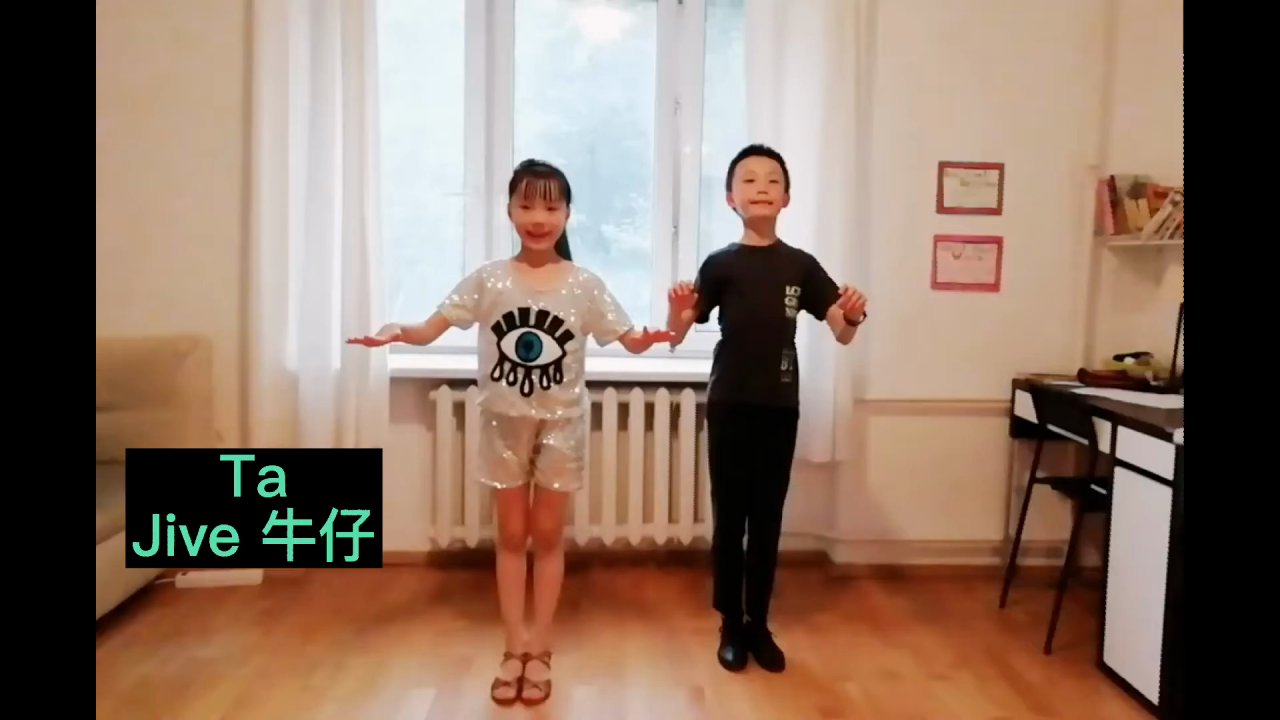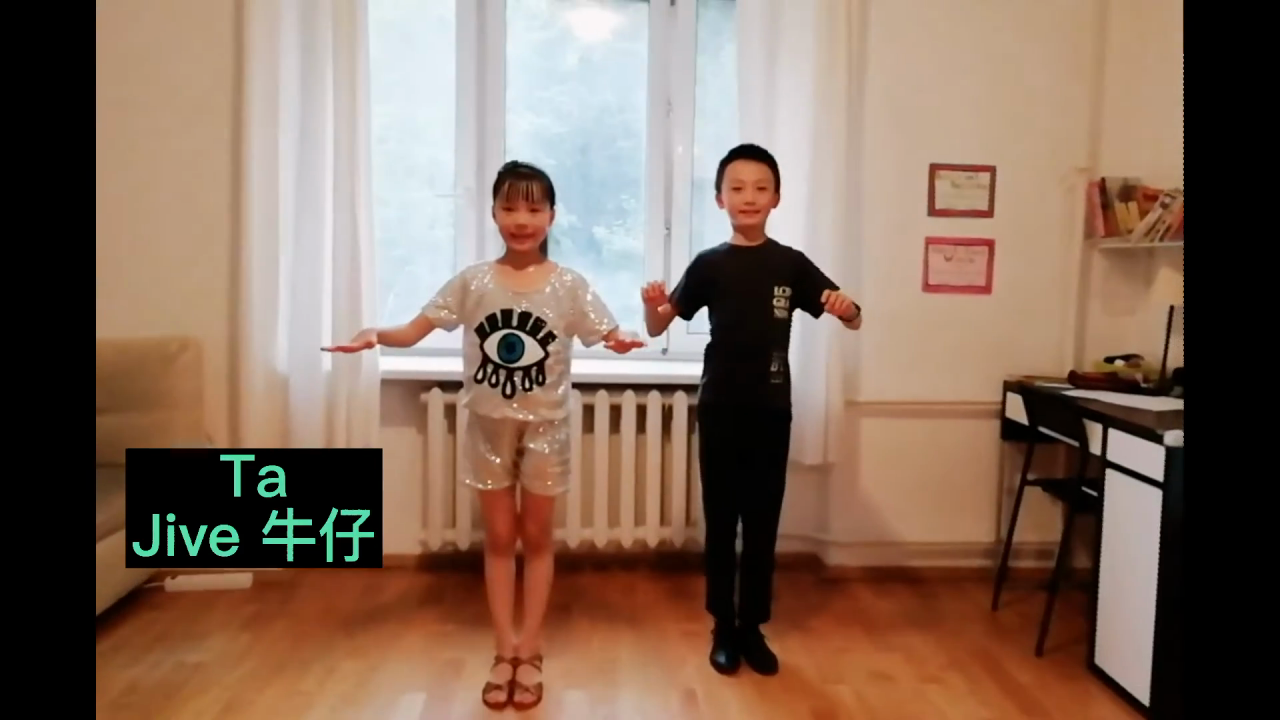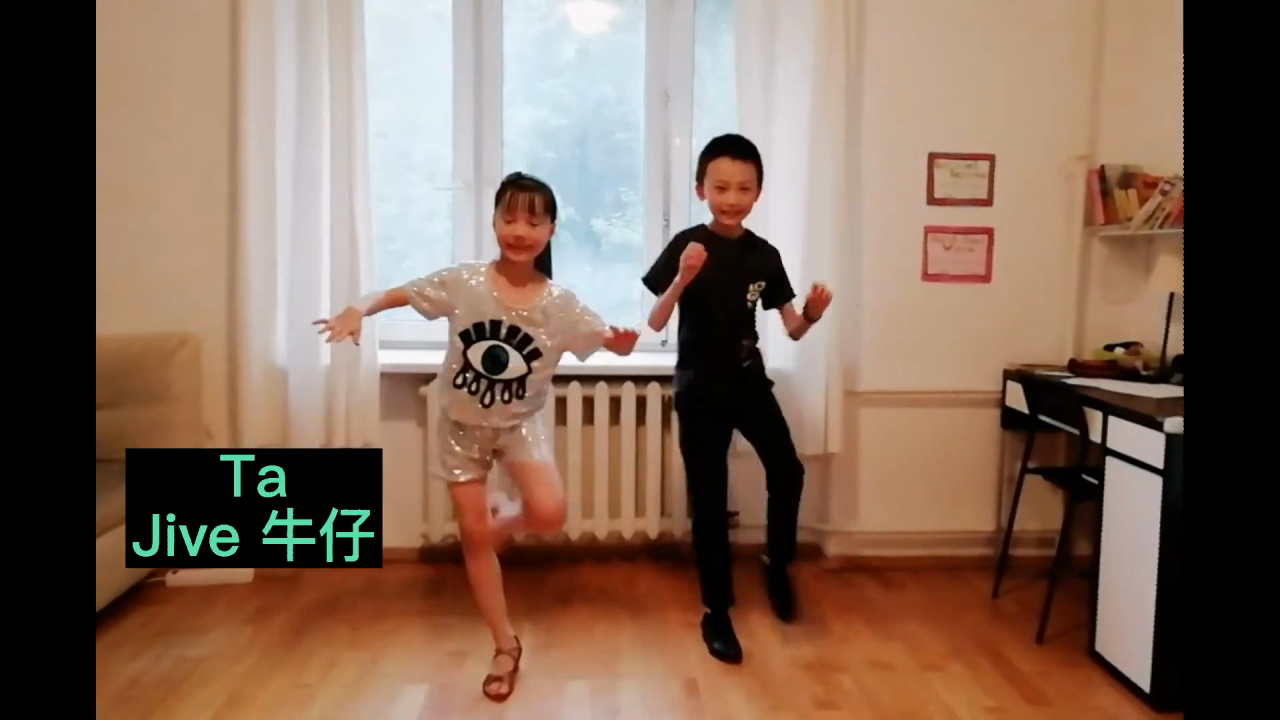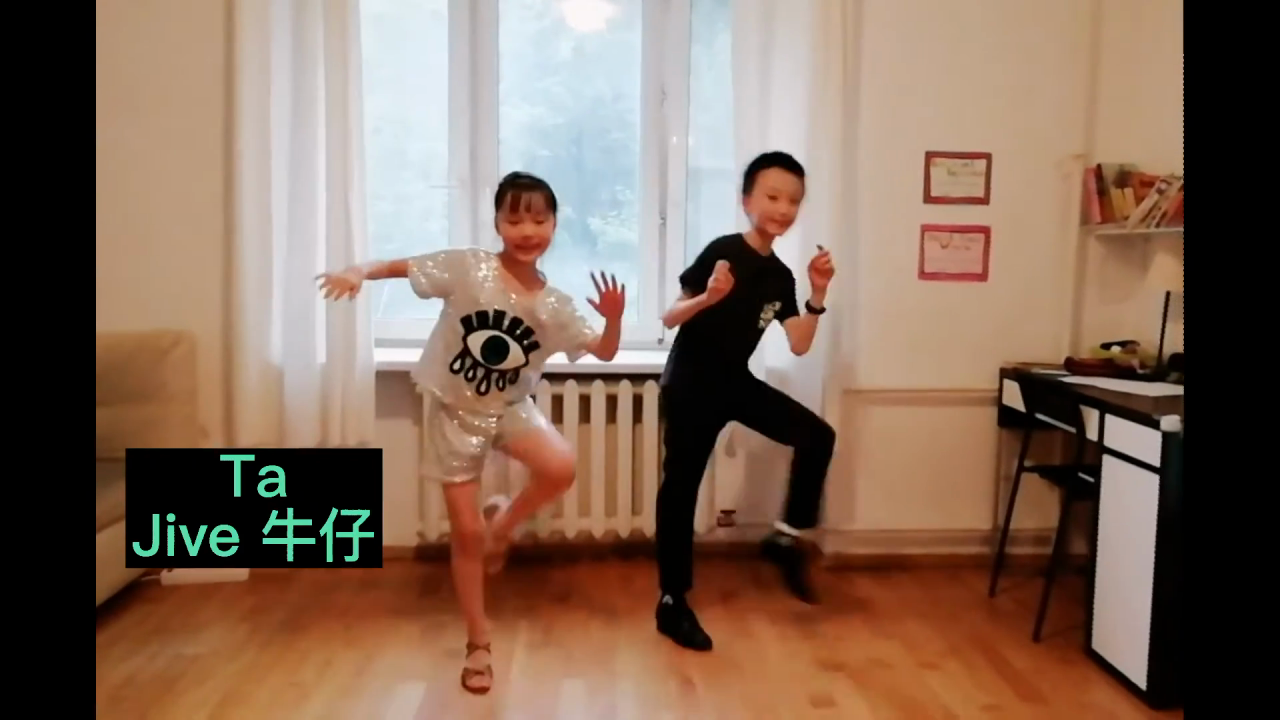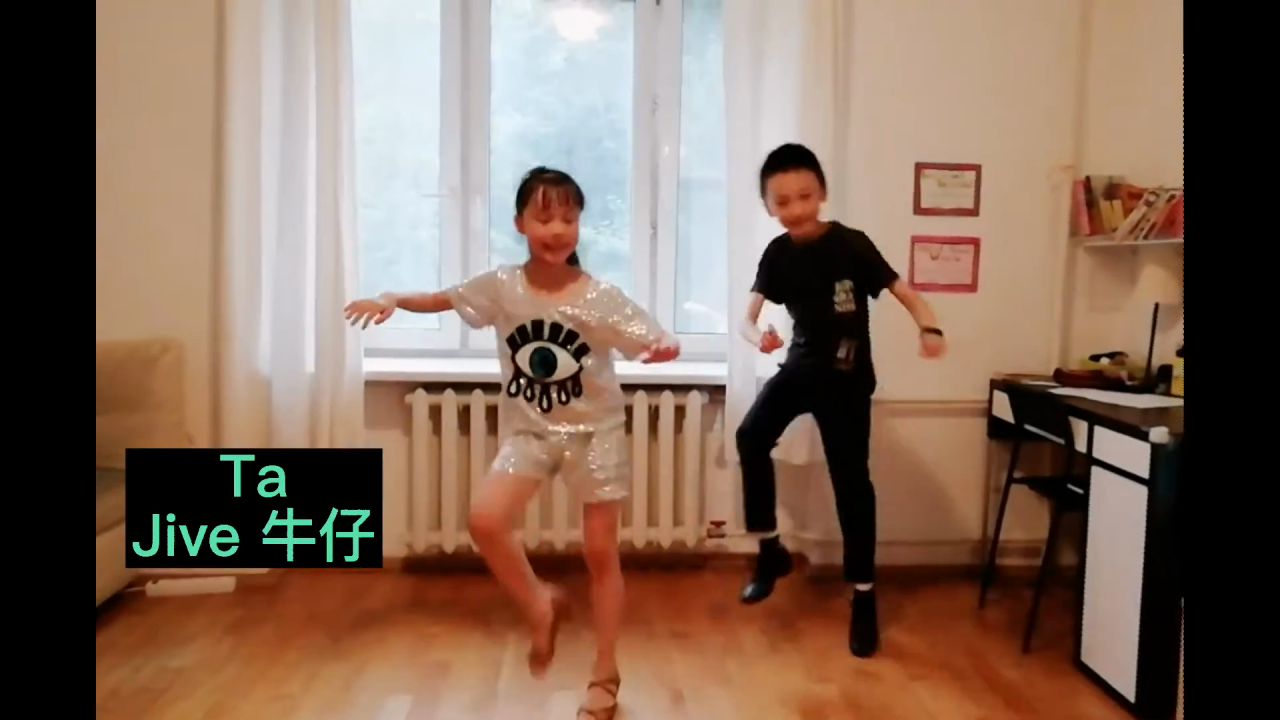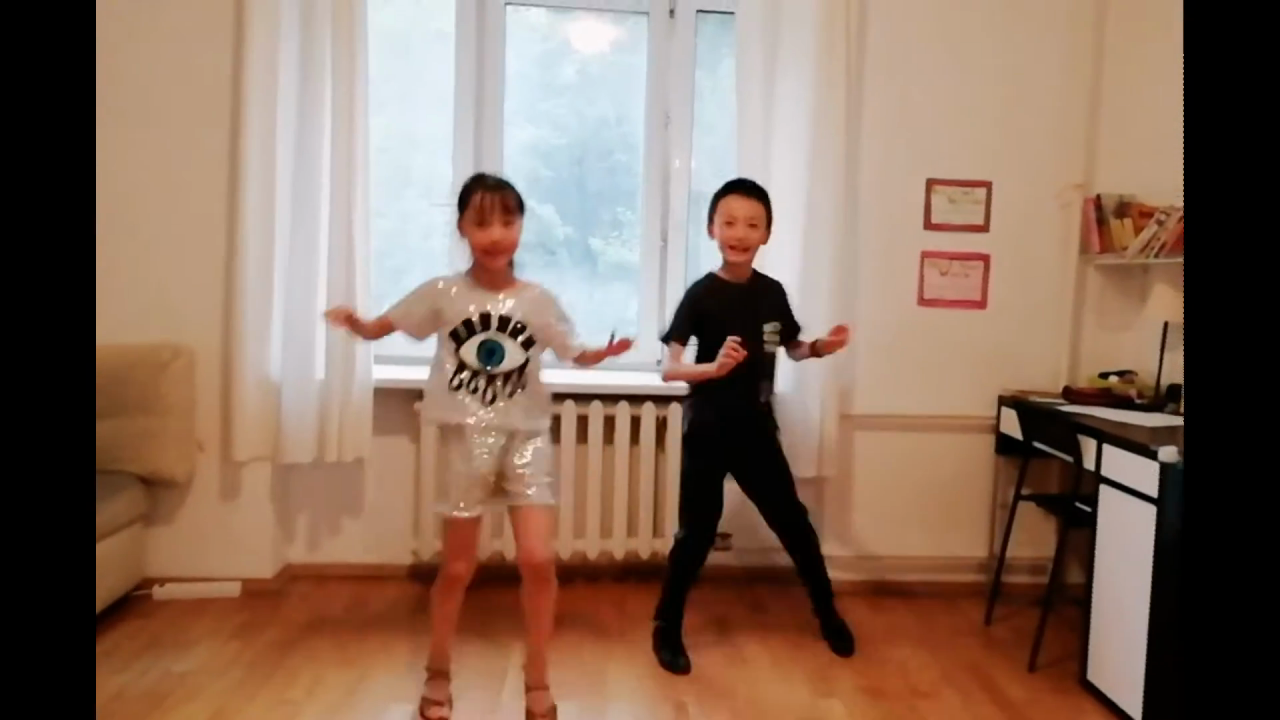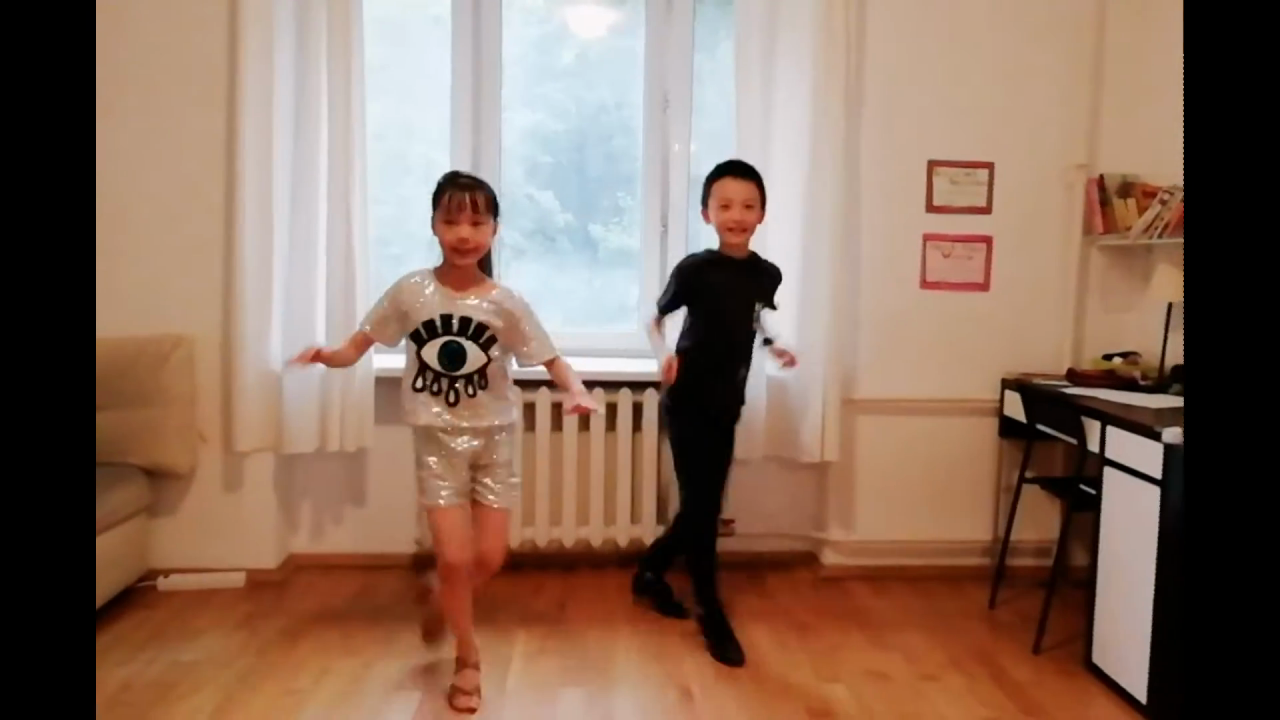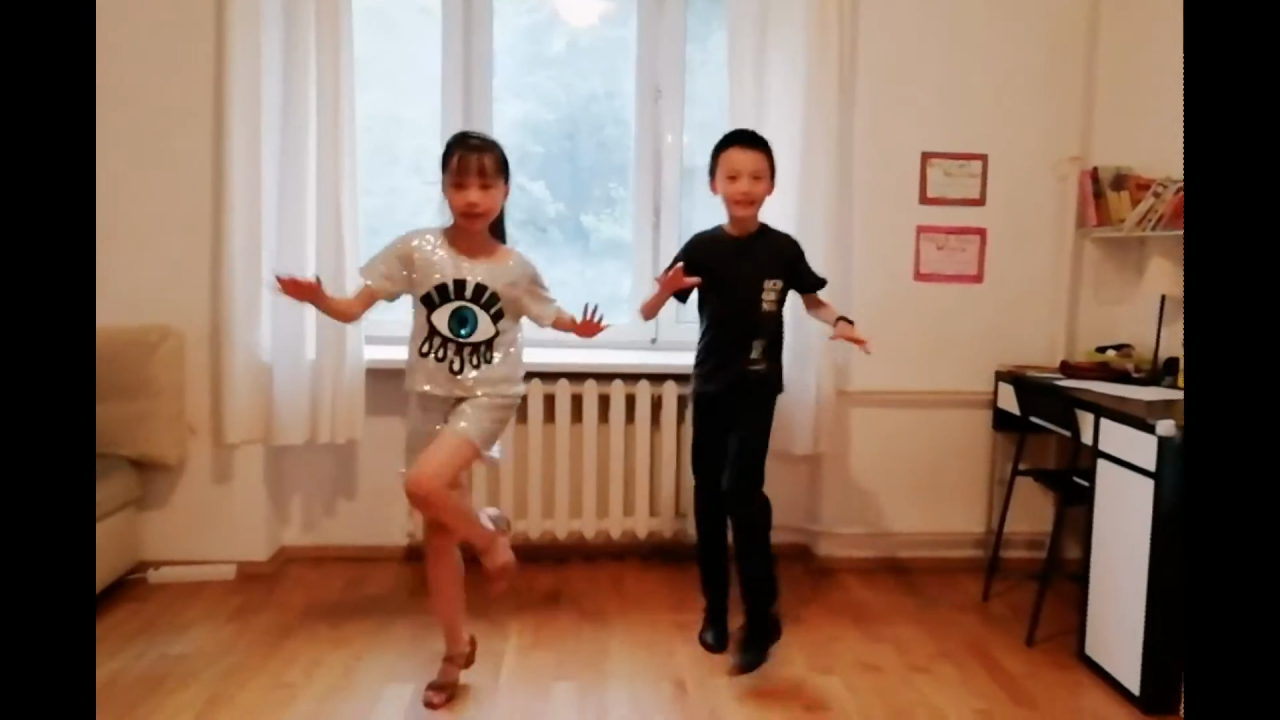
dt=0.7s
person 1, frame 1
left shoulder: (584, 285)
right shoulder: (488, 280)
left elbow: (630, 340)
right elbow: (430, 329)
left wrist: (650, 337)
right wrist: (397, 330)
left hip: (560, 423)
right hip: (504, 422)
left knee: (547, 534)
right knee: (511, 535)
left ankle: (539, 650)
right ankle: (514, 649)
person 1, frame 2
left shoulder: (568, 285)
right shoulder: (472, 282)
left elbow: (612, 336)
right elbow: (413, 331)
left wrist: (624, 343)
right wrist: (375, 334)
left hip: (545, 425)
right hip: (489, 425)
left knee: (536, 537)
right knee: (499, 538)
left ankle: (530, 652)
right ankle: (504, 652)
person 1, frame 3
left shoulder: (560, 304)
right shoulder: (462, 281)
left elbow: (616, 343)
right elbow: (397, 294)
left wrist: (625, 340)
right wrist: (358, 311)
left hip: (519, 423)
right hip: (462, 425)
left knee: (550, 514)
right knee: (476, 535)
left ankle: (510, 521)
right ankle: (506, 645)
person 1, frame 4
left shoulder: (554, 304)
right shoulder: (465, 267)
left elbow: (603, 351)
right elbow: (401, 266)
left wrist: (613, 320)
right wrist: (358, 271)
left hip: (510, 410)
right hip: (454, 412)
left knee: (562, 468)
right knee: (467, 532)
left ankle: (504, 519)
right ankle: (478, 641)
person 1, frame 5
left shoulder: (603, 298)
right shoulder: (500, 286)
left elbow: (658, 341)
right elbow: (439, 300)
left wrist: (663, 350)
right wrist: (394, 300)
left hip: (593, 430)
right hip: (530, 430)
left knee: (601, 553)
right knee: (485, 524)
left ankle: (605, 675)
right ankle: (542, 608)
person 1, frame 6
left shoulder: (538, 300)
right shoulder: (443, 293)
left elbow: (576, 354)
right elbow: (375, 328)
left wrist: (605, 352)
right wrist: (352, 319)
left hip: (525, 437)
right hip: (466, 438)
left knee: (538, 560)
right knee: (456, 567)
right ankle: (438, 671)
person 1, frame 7
left shoulder: (507, 304)
right shoulder: (408, 291)
left elbow: (553, 363)
right elbow: (354, 348)
left wrist: (576, 393)
right wrist: (327, 356)
left hip: (491, 434)
right hip: (434, 437)
left knee: (488, 560)
right knee: (452, 559)
left ankle: (439, 596)
right ankle: (467, 660)
person 1, frame 8
left shoulder: (517, 269)
right shoulder: (414, 249)
left elbow: (549, 315)
right elbow: (349, 310)
left wrist: (579, 328)
right wrist: (315, 297)
left hip: (490, 397)
right hip: (430, 398)
left knee: (424, 484)
right knee: (436, 532)
left ankle: (491, 536)
right ankle: (457, 648)
person 2, frame 1
left shoulder: (800, 265)
right shoulder: (720, 264)
left elbow: (842, 333)
right elbow: (677, 336)
left wrist: (854, 314)
right wrist: (677, 310)
left hip: (780, 407)
right hip: (729, 406)
left knee: (767, 519)
right knee: (730, 517)
left ankle: (758, 624)
right ankle: (731, 626)
person 2, frame 2
left shoulder: (792, 263)
right shoulder: (710, 263)
left elbow: (852, 321)
right elbow: (657, 328)
left wrist: (846, 306)
right wrist: (652, 306)
left hip: (772, 409)
right hip: (720, 407)
left knee: (763, 521)
right knee: (721, 520)
left ankle: (751, 627)
right ankle: (723, 629)
person 2, frame 3
left shoulder: (763, 254)
right shoulder: (686, 246)
left elbow: (795, 327)
right elbow: (655, 320)
left wrist: (814, 308)
right wrist: (683, 278)
left hip: (749, 383)
right hip: (699, 391)
left knee: (788, 472)
right knee: (710, 504)
left ankle: (778, 567)
right ankle: (716, 615)
person 2, frame 4
left shoulder: (781, 276)
right shoulder: (723, 253)
left elbow: (800, 344)
right elbow: (669, 316)
left wrist: (818, 294)
right wrist: (709, 296)
left hip: (737, 383)
right hip: (689, 385)
left knee: (817, 437)
right knee: (680, 489)
left ankle: (787, 539)
right ankle: (673, 602)
person 2, frame 5
left shoulder: (850, 244)
right shoulder: (774, 255)
left elbow: (904, 292)
right elbow: (749, 320)
left wrist: (931, 328)
right wrist: (760, 335)
left hip: (849, 379)
right hip: (800, 366)
left knee: (851, 485)
right knee: (752, 436)
left ankle: (862, 593)
right ankle: (769, 551)
person 2, frame 6
left shoulder: (771, 292)
right shoulder: (700, 296)
left elbow: (793, 349)
right elbow: (669, 369)
left wrist: (822, 346)
right wrist: (713, 368)
left hip: (757, 429)
right hip: (707, 432)
left knee: (793, 521)
right knee: (697, 532)
left ankle: (826, 609)
right ankle: (666, 629)
person 2, frame 7
left shoulder: (766, 274)
right shoulder: (694, 268)
right elbow: (656, 321)
left wrist: (777, 347)
right wrist: (664, 352)
left hip: (727, 404)
right hip: (688, 405)
left knee: (706, 506)
right knee: (702, 505)
left ankle: (650, 573)
right ankle: (713, 615)
person 2, frame 8
left shoulder: (783, 249)
right shoulder: (700, 249)
left elbow: (814, 301)
right elbow: (647, 312)
left wrist: (839, 322)
right wrist: (665, 290)
left hip: (757, 387)
right hip: (710, 385)
left knee: (741, 487)
right knee: (707, 496)
left ankle: (760, 617)
right ankle: (715, 609)
